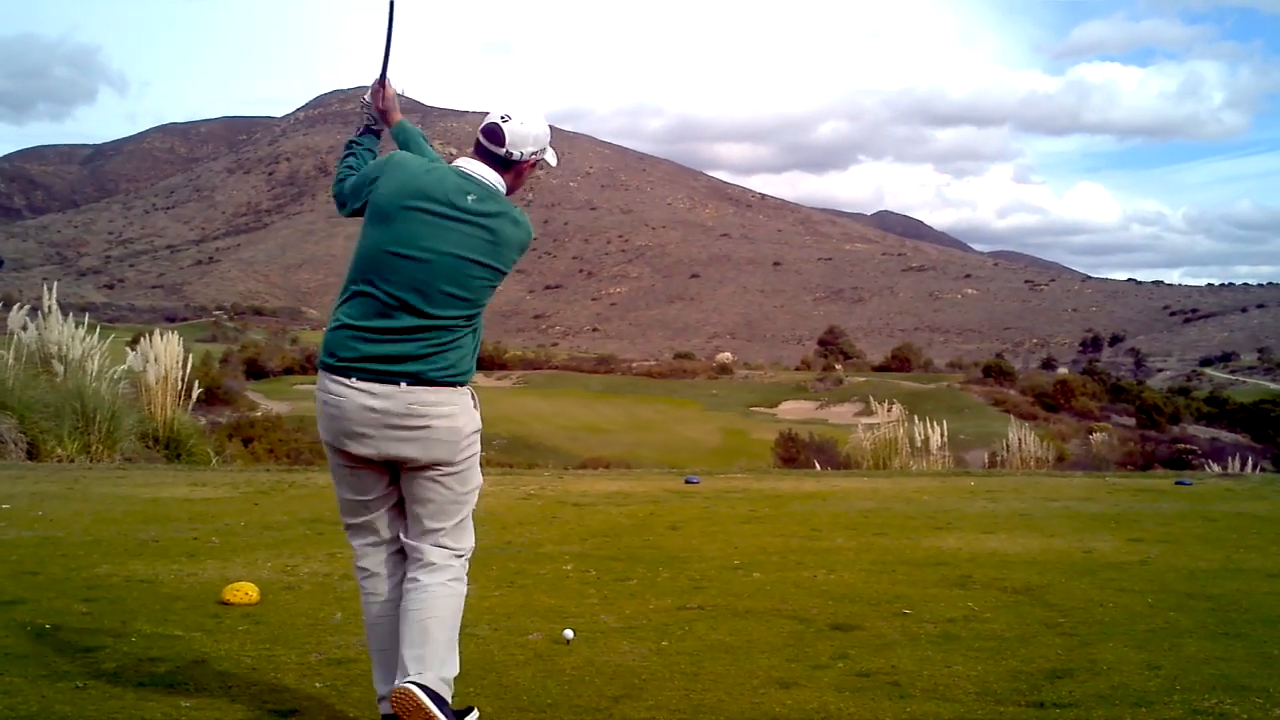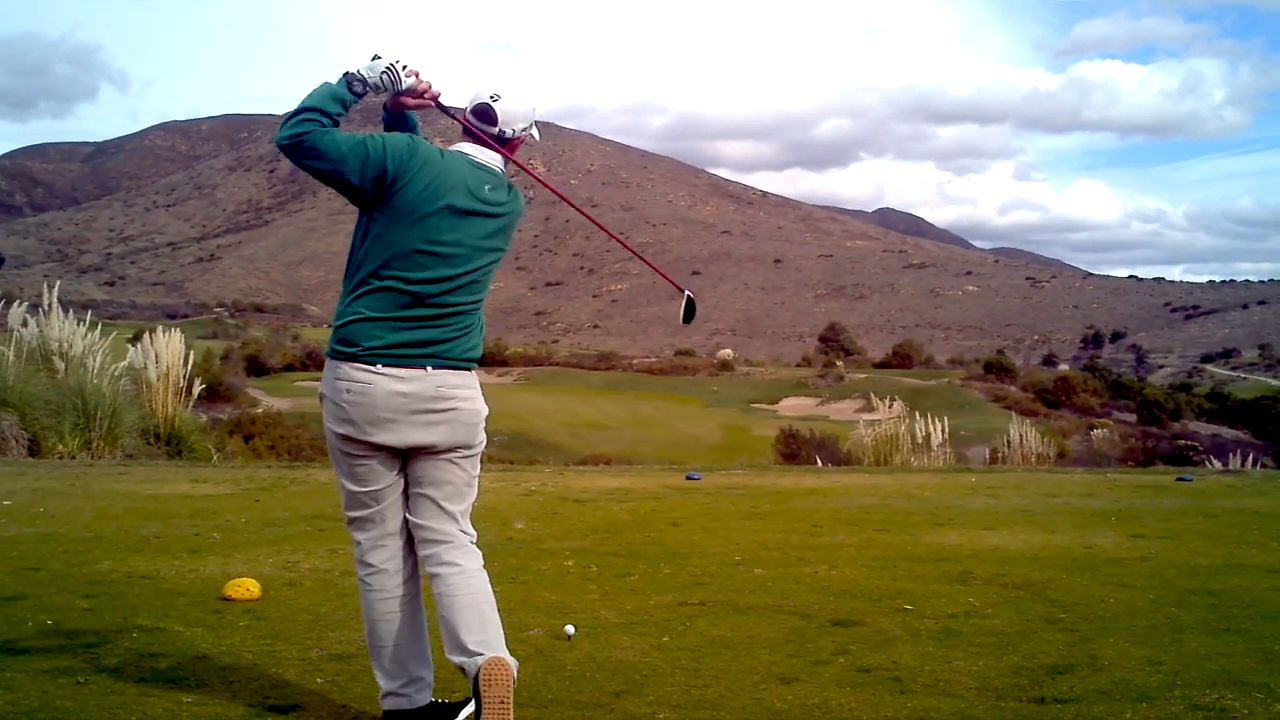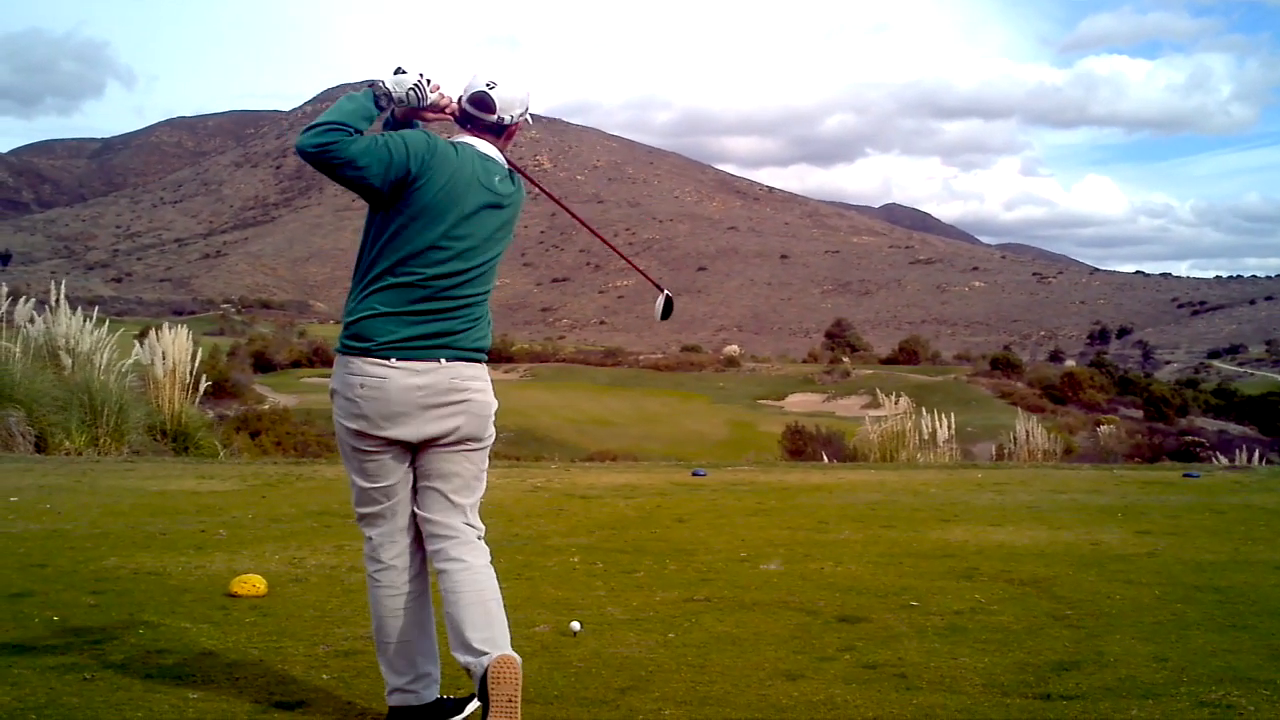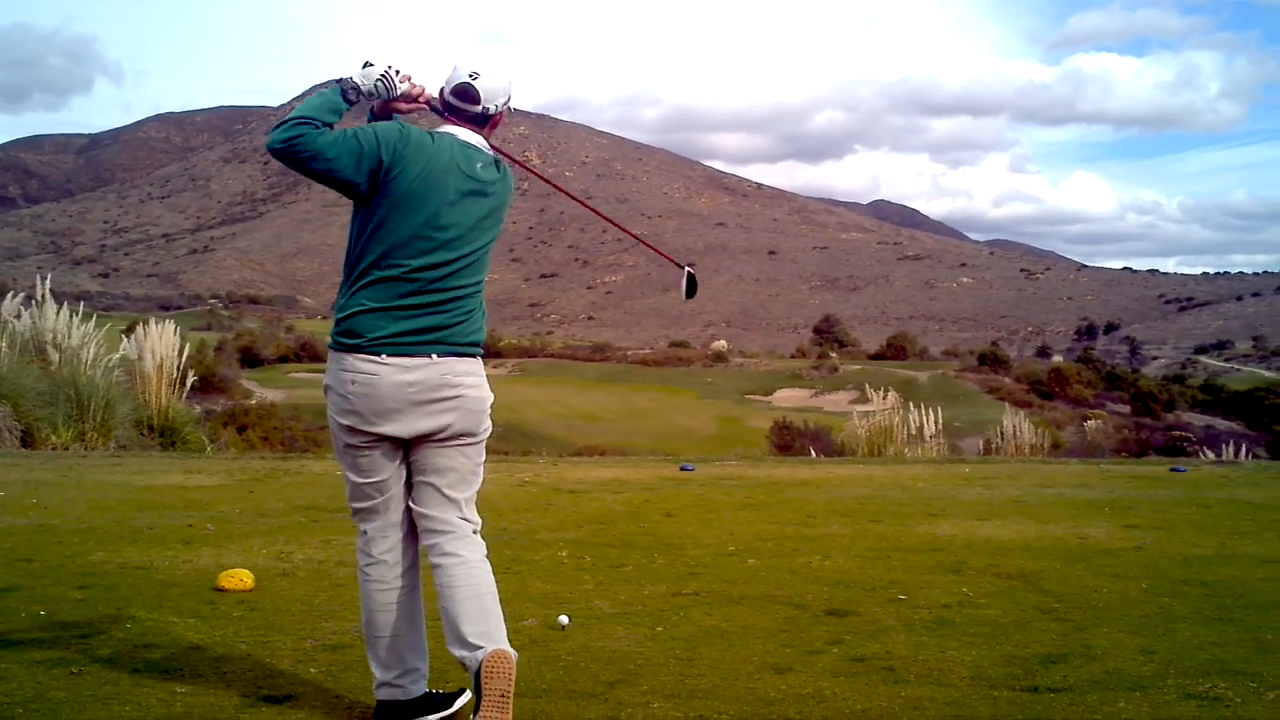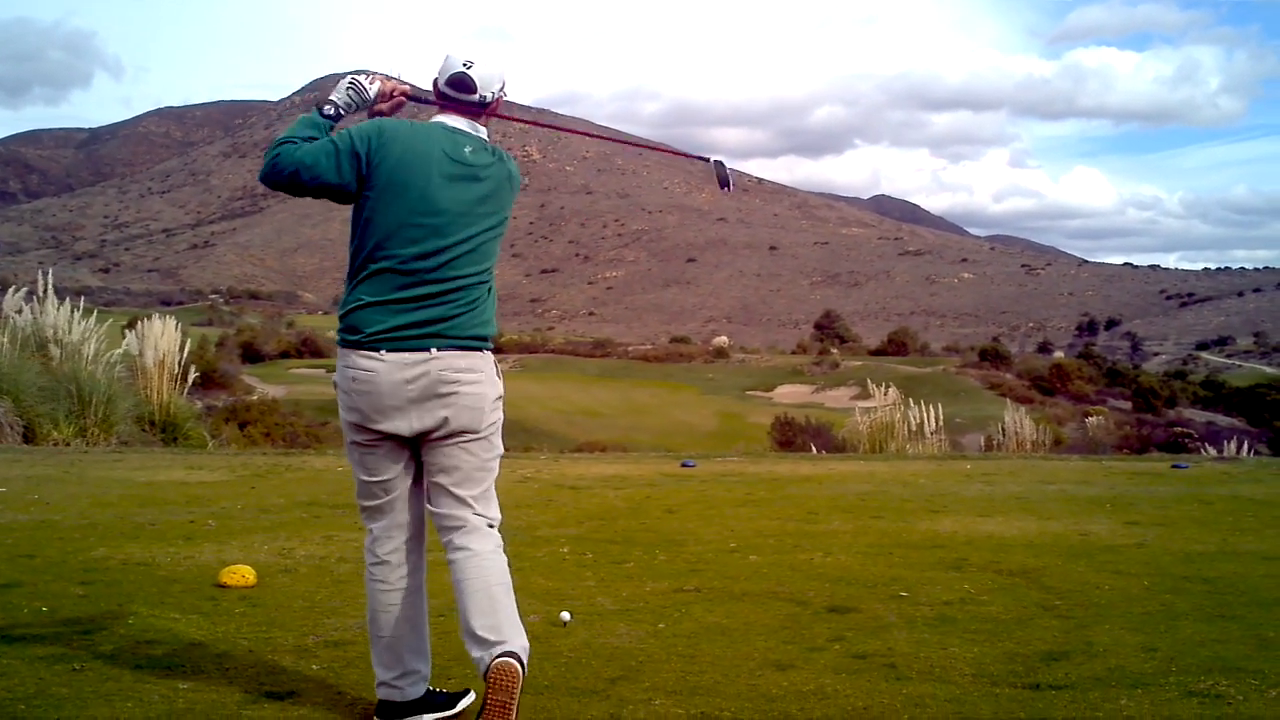
dt=0.2s
person 1, frame 1
left shoulder: (399, 174)
right shoulder: (512, 227)
left elbow: (349, 185)
left wrist: (375, 120)
right wrist: (396, 122)
left hip: (344, 392)
right hip: (436, 407)
left knee: (380, 554)
right knee: (441, 553)
person 1, frame 2
left shoulder: (408, 163)
right shoulder: (509, 203)
left elbow: (297, 136)
left wrist: (366, 81)
right wrist: (398, 111)
left hip: (360, 385)
right hip: (449, 392)
left knee: (380, 549)
right knee: (449, 541)
right ankle: (488, 662)
person 1, frame 3
left shoulder: (424, 157)
right shoulder: (510, 191)
left elbow: (316, 144)
left wrist: (388, 93)
right wrist: (410, 121)
left hip: (373, 378)
right hip: (459, 383)
left knee: (391, 544)
right knee: (457, 536)
right ankle: (493, 660)
person 1, frame 4
left shoulder: (399, 146)
right shoulder: (499, 181)
left elbow: (286, 142)
left wrist: (358, 86)
right wrist: (394, 116)
left hip: (365, 373)
right hip: (452, 378)
left knee: (382, 538)
right knee: (453, 531)
right ankle: (487, 655)
person 1, frame 5
left shoulder: (383, 141)
right shoulder: (506, 174)
left elbow: (277, 169)
left wrist: (339, 104)
left hip: (371, 369)
right hip: (462, 372)
left knee: (390, 538)
right knee: (471, 529)
right ankle: (500, 657)
